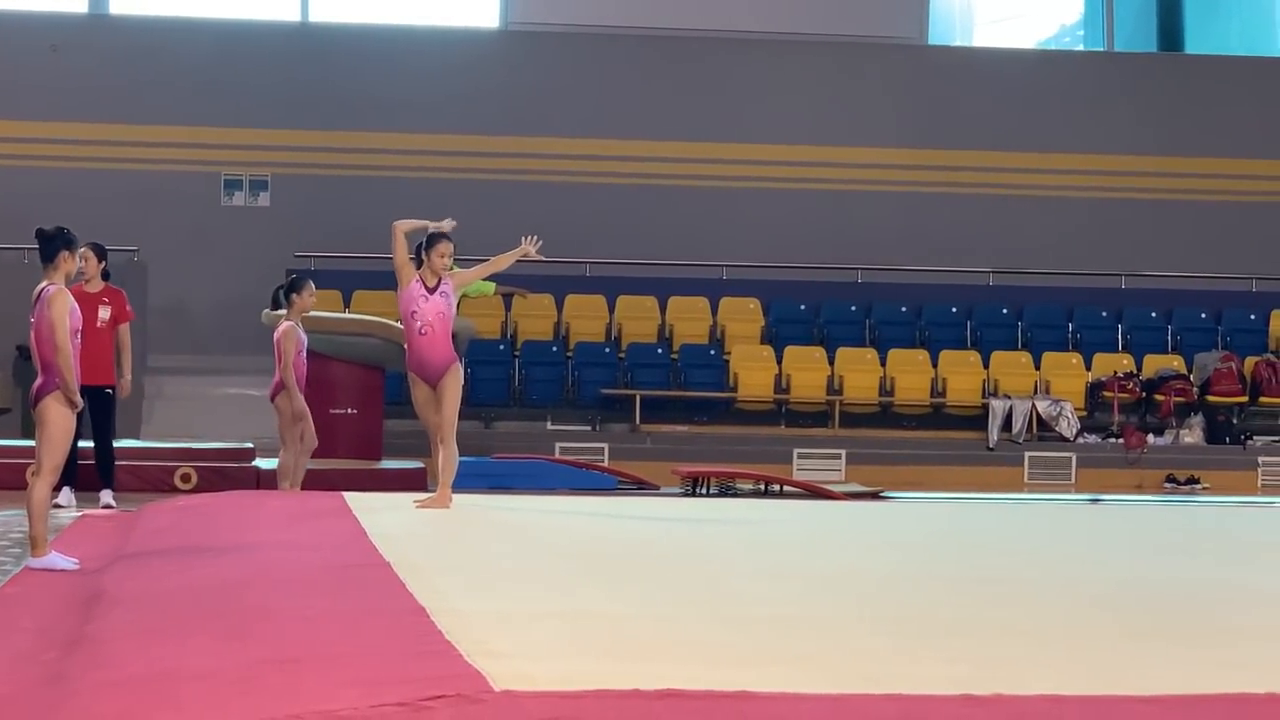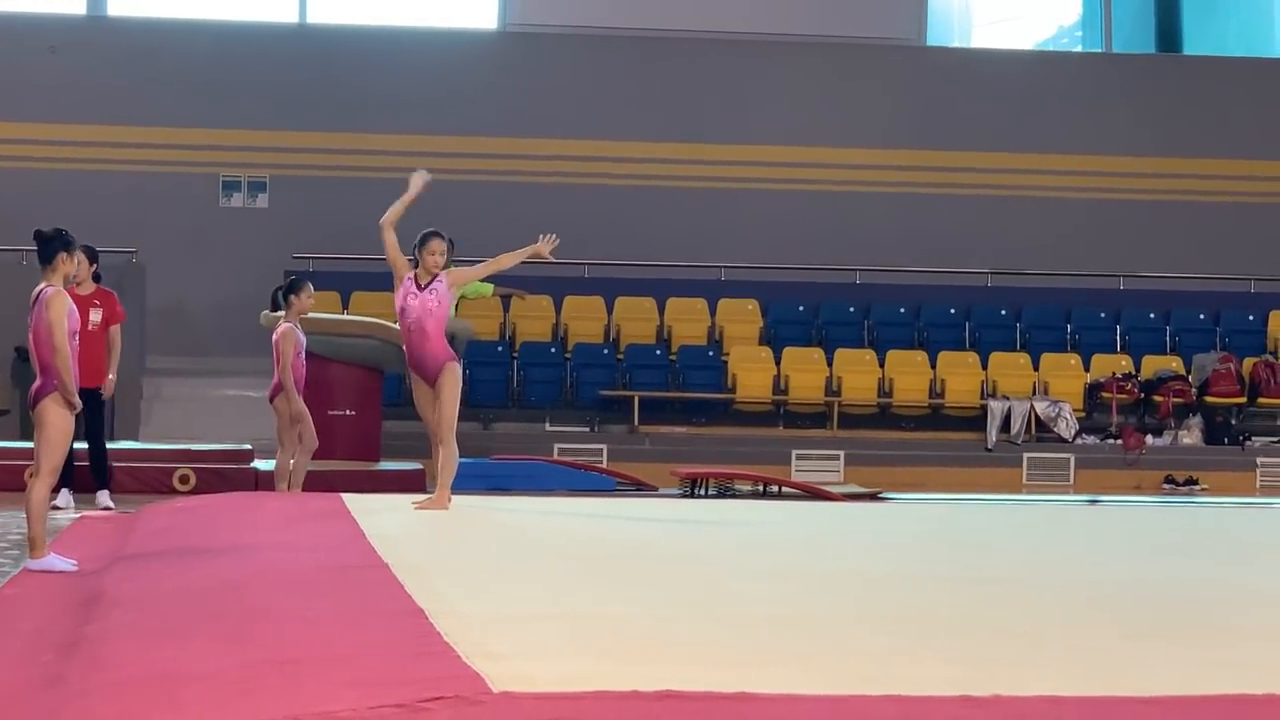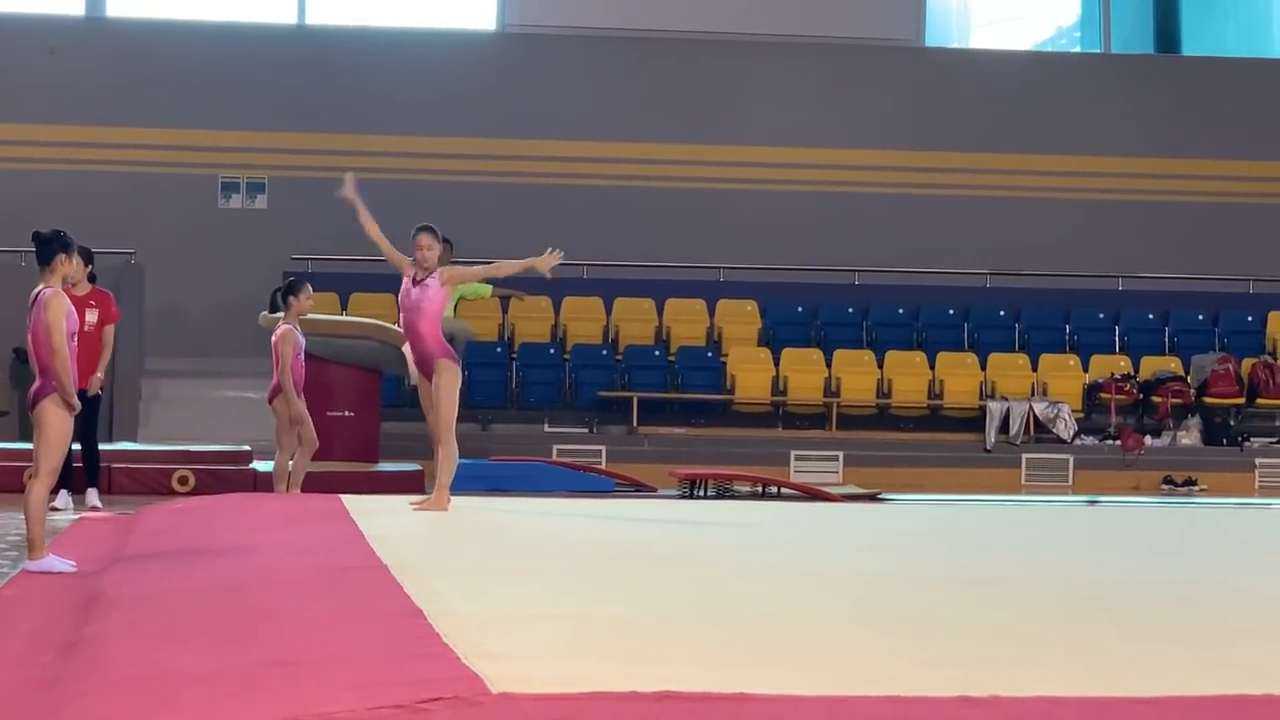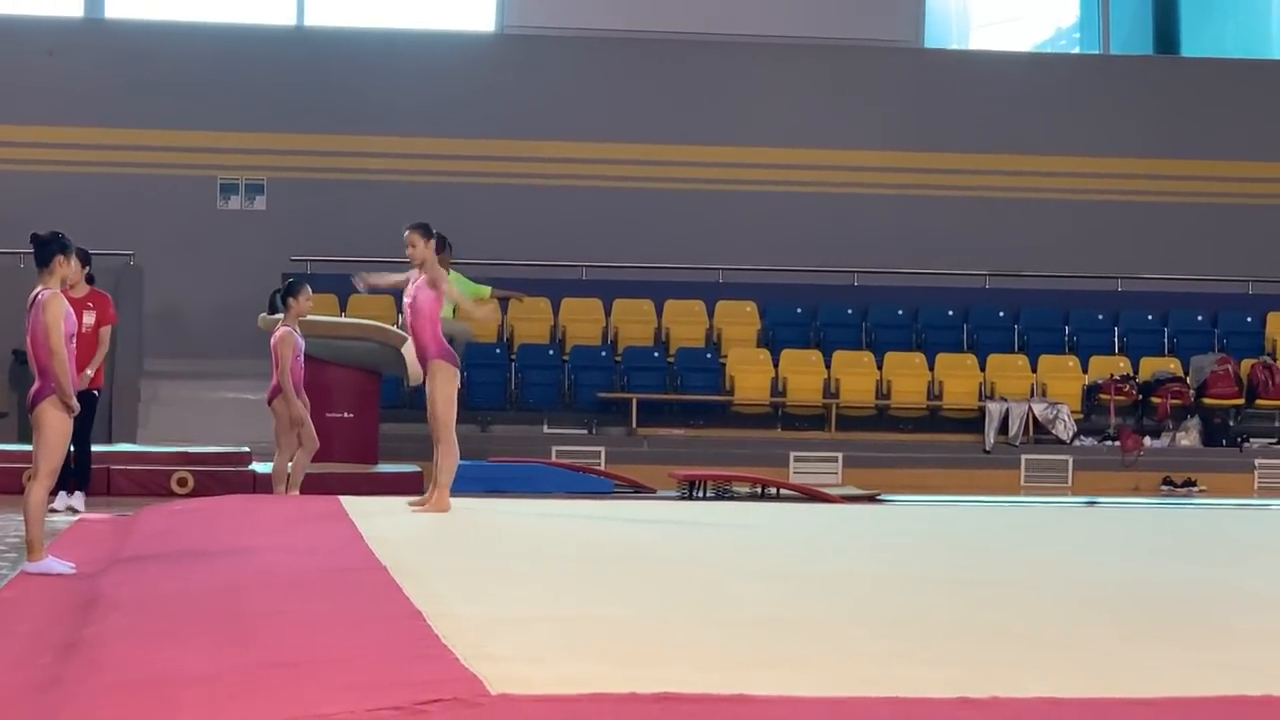
dt=0.1s
person 1, frame 1
left shoulder: (41, 292)
right shoulder: (59, 294)
left elbow: (38, 343)
right elbow: (62, 348)
right wrist: (73, 393)
left hip: (46, 389)
right hip: (57, 393)
left knee: (44, 475)
right knee: (46, 475)
left ankle: (41, 549)
right ankle: (39, 552)
person 1, frame 2
left shoulder: (39, 294)
right shoulder: (57, 296)
left elbow: (37, 345)
right elbow: (60, 349)
right wrist: (72, 395)
left hip: (45, 391)
right hip: (55, 395)
left knee: (42, 476)
right knee: (45, 476)
left ankle: (40, 550)
right ankle: (38, 554)
person 1, frame 3
left shoulder: (38, 295)
right shoulder: (56, 297)
left elbow: (36, 347)
right elbow: (59, 351)
right wrist: (71, 396)
left hip: (43, 392)
right hip: (54, 396)
left knee: (42, 477)
right knee: (44, 478)
left ankle: (38, 551)
right ankle: (36, 555)
person 1, frame 4
left shoulder: (37, 297)
right shoulder: (54, 299)
left elbow: (34, 348)
right elbow: (57, 352)
right wrist: (69, 397)
left hip: (43, 394)
right hip: (53, 398)
left knee: (41, 479)
right knee: (43, 479)
left ankle: (38, 553)
right ankle: (35, 556)
person 2, frame 1
left shoulder: (452, 282)
right shoulder: (407, 278)
left elbow: (491, 266)
right elbow: (398, 228)
left wrist: (521, 251)
right wrist: (430, 225)
left hip: (447, 367)
right hip: (418, 370)
left knee: (446, 435)
right knee: (434, 435)
left ankle: (444, 493)
right ankle: (440, 491)
person 2, frame 2
left shoulder: (450, 280)
right shoulder: (403, 276)
left elbow: (496, 265)
right elbow: (386, 227)
left wrist: (532, 250)
right wrist: (413, 192)
left hip: (444, 366)
right hip: (418, 370)
left knee: (446, 434)
right knee: (436, 435)
left ankle: (443, 493)
right ankle: (440, 491)
person 2, frame 3
left shoulder: (446, 276)
right shoulder: (408, 270)
left elbow: (490, 270)
right elbow: (377, 235)
left wrist: (532, 263)
right wrist: (355, 199)
left hip: (442, 360)
right hip: (423, 363)
left knee: (445, 431)
right knee: (436, 432)
left ankle: (441, 494)
right ankle: (437, 490)
person 2, frame 4
left shoulder: (436, 274)
right shoulder: (416, 276)
left elbow: (463, 303)
right elbow: (399, 279)
right wrist: (370, 279)
left hip: (440, 360)
right hip: (434, 360)
left knee: (445, 431)
right knee: (438, 431)
left ankle: (441, 496)
right ankle: (434, 492)
person 3, frame 1
left shoulder: (116, 296)
right shoulder: (69, 295)
left elbow: (124, 339)
left wrist: (126, 375)
left hip: (103, 379)
left knee: (103, 436)
right knee: (69, 435)
left ankle: (107, 491)
right ankle: (67, 489)
person 3, frame 2
left shoulder: (108, 298)
left elbow: (115, 341)
left wrist: (111, 375)
left hip: (94, 381)
left knee: (95, 437)
left ankle: (104, 492)
right ankle: (64, 491)
person 3, frame 3
left shoulder: (103, 299)
left elbow: (108, 341)
left wrist: (99, 373)
left hip: (89, 380)
left knee: (88, 436)
left ankle: (92, 490)
right ankle: (63, 492)
person 3, frame 4
left shoulder: (101, 300)
left elbow: (104, 342)
left wrist: (89, 372)
left hip: (88, 382)
left knee: (81, 437)
left ankle: (79, 493)
right ankle: (62, 492)
person 4, frame 1
left shoulder: (295, 326)
right shoulder: (289, 328)
right elbow: (286, 367)
right wrist: (296, 399)
left hip: (293, 393)
right hip: (286, 393)
left knee: (309, 443)
right knee: (290, 447)
left ankle: (294, 491)
person 4, frame 2
left shoulder: (294, 327)
right shoulder: (287, 330)
right elbow: (284, 368)
right wrist: (294, 401)
left hip: (292, 394)
right hip: (285, 394)
left knee: (309, 443)
right knee: (288, 448)
left ankle: (295, 491)
person 4, frame 3
left shoulder: (294, 328)
right shoulder: (286, 331)
right elbow: (284, 370)
left wrist: (299, 400)
right wrist: (293, 403)
left hip: (293, 395)
right hip: (284, 395)
left knee: (310, 444)
right knee: (286, 450)
left ankle: (294, 490)
person 4, frame 4
left shoulder: (293, 330)
right shoulder: (286, 333)
right elbow: (283, 372)
left wrist: (302, 398)
right wrist: (294, 404)
left hip: (291, 396)
right hip: (284, 396)
left knee: (310, 444)
right knee: (285, 451)
left ankle: (292, 491)
right ankle: (280, 497)
